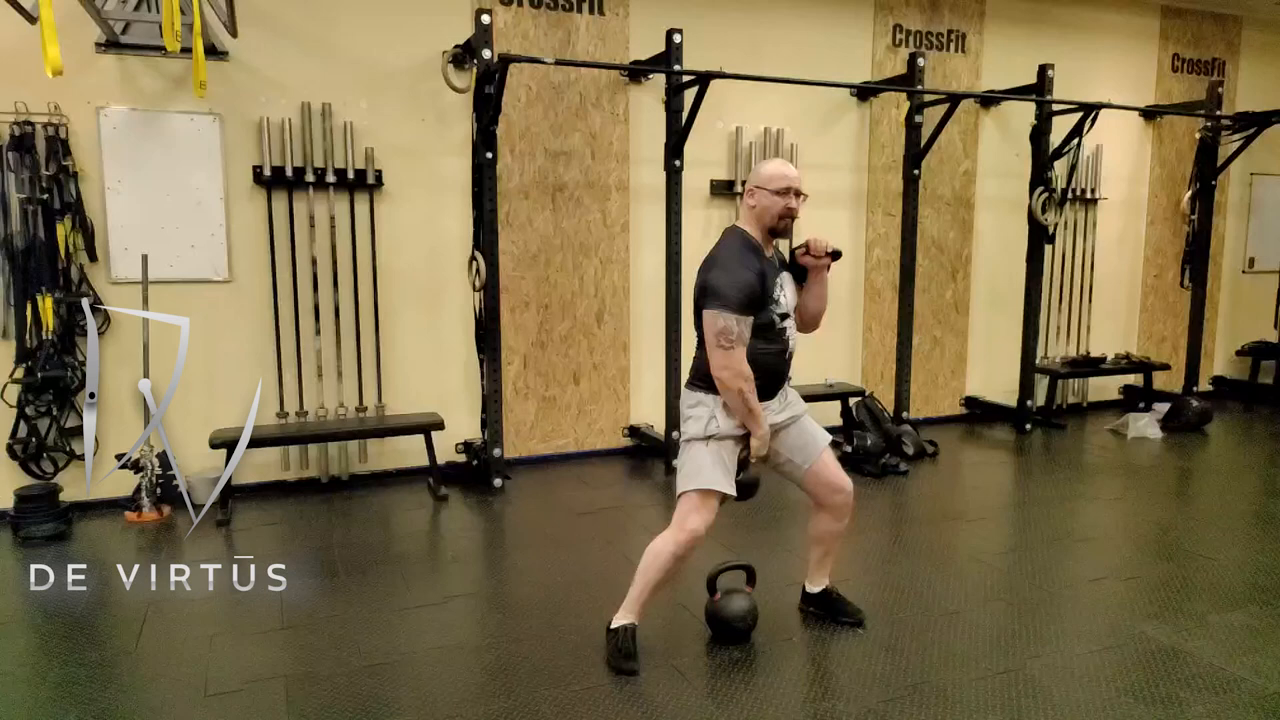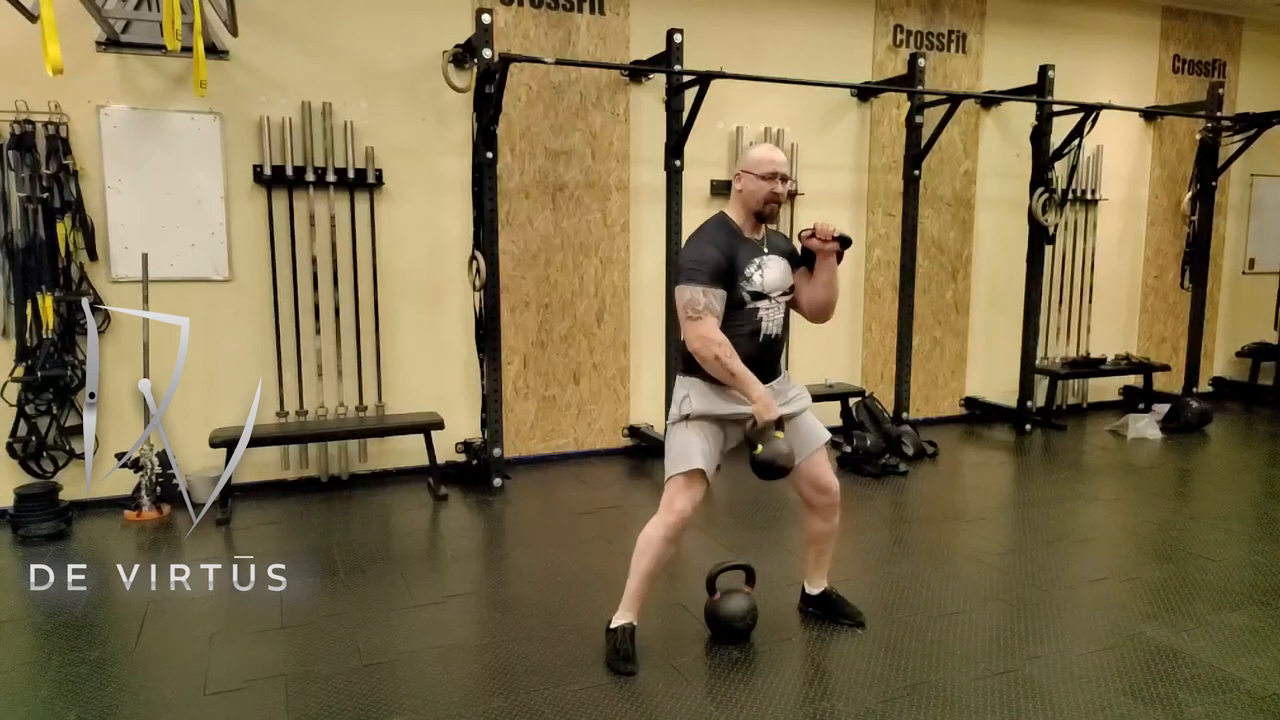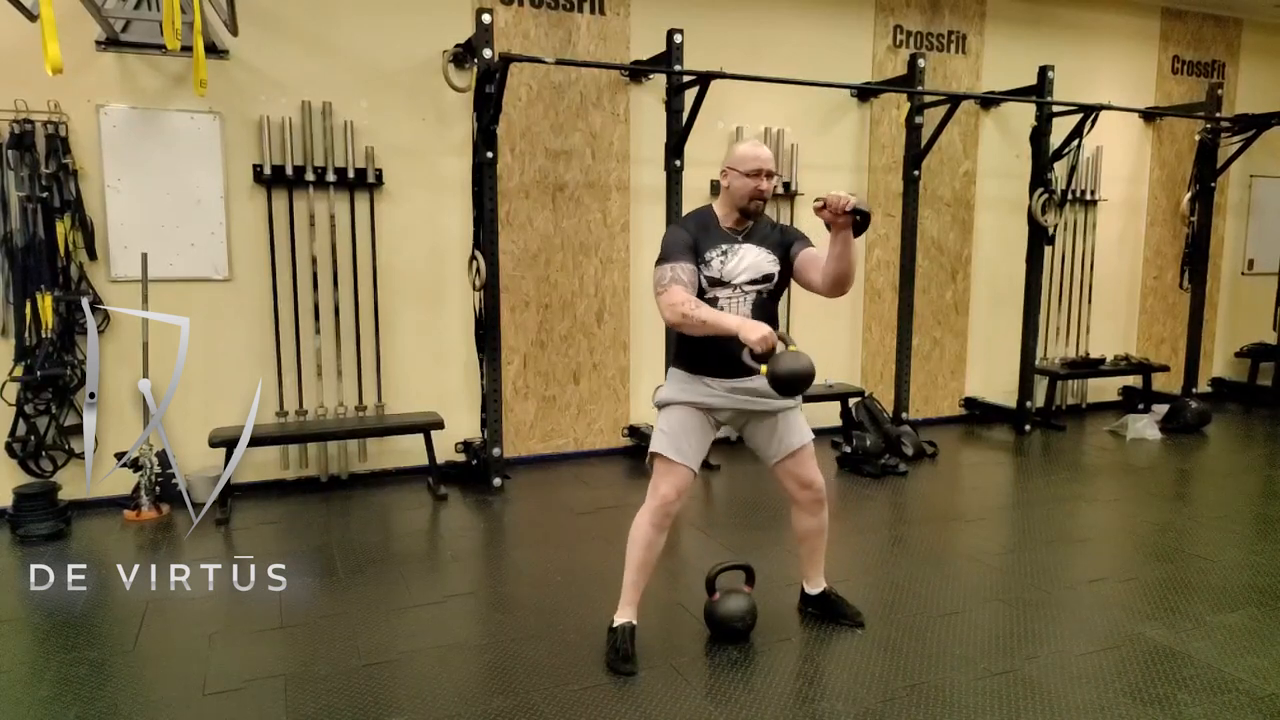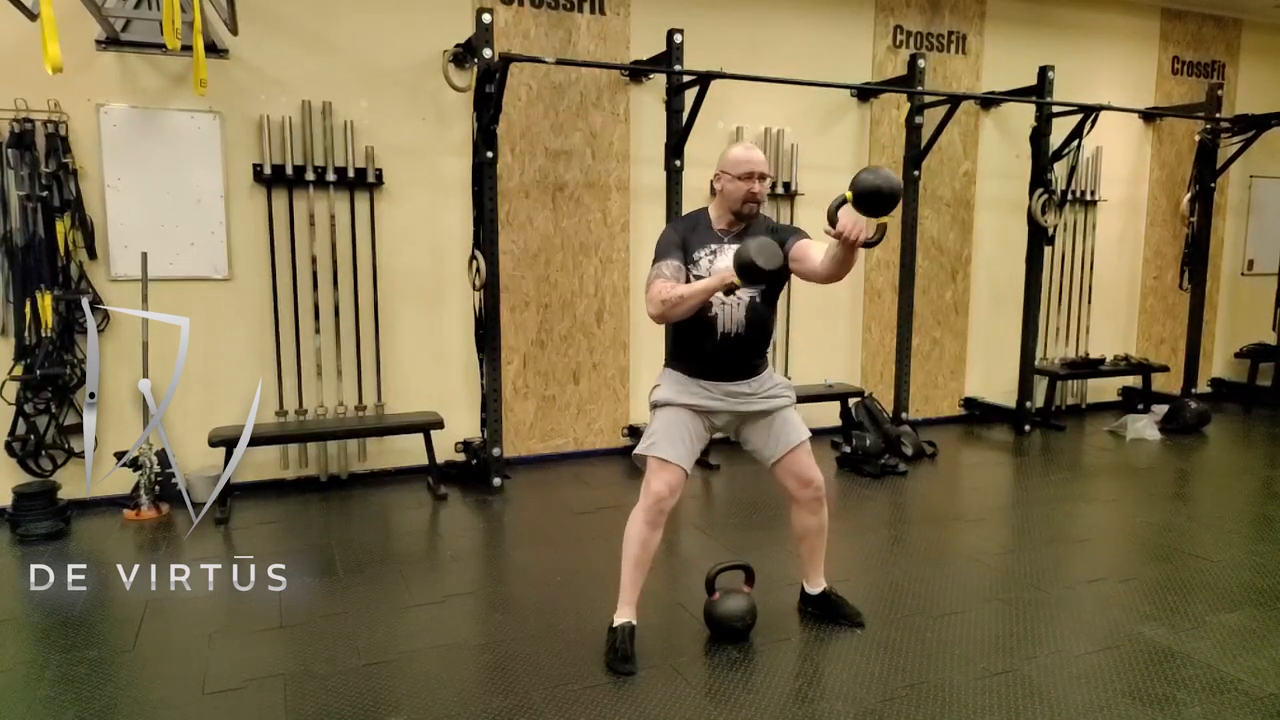
dt=1s
person 1, frame 1
left shoulder: (773, 254)
right shoulder: (734, 267)
left elbow: (805, 322)
right elbow: (726, 366)
left wrist: (818, 271)
right wrist: (755, 428)
left hip: (776, 400)
right hip: (719, 407)
left knee: (838, 493)
right knee: (690, 528)
left ankle: (816, 591)
right ankle: (623, 622)
person 1, frame 2
left shoulder: (781, 246)
right shoulder: (708, 247)
left elbow: (818, 311)
right elbow: (701, 338)
left wrist: (825, 256)
right wrist: (754, 393)
left hip: (775, 386)
right hip: (708, 394)
left knee: (826, 492)
right knee: (677, 510)
left ankle: (816, 592)
right ankle: (623, 622)
person 1, frame 3
left shoulder: (781, 238)
right shoulder: (687, 233)
left elbow: (834, 284)
right elbow: (674, 309)
left wrist: (841, 230)
right wrist: (738, 325)
left hip: (763, 384)
right hip: (695, 385)
left knee: (811, 490)
right knee: (664, 499)
left ankle: (815, 592)
right ankle: (623, 621)
person 1, frame 4
left shoulder: (777, 236)
right shoulder: (682, 234)
left elbow: (825, 266)
right elbow: (659, 306)
left wrist: (848, 242)
right wrist: (722, 278)
left hip: (756, 385)
right hip: (687, 386)
left knee: (810, 486)
right knee: (657, 496)
left ankle: (814, 592)
right ankle: (623, 621)
